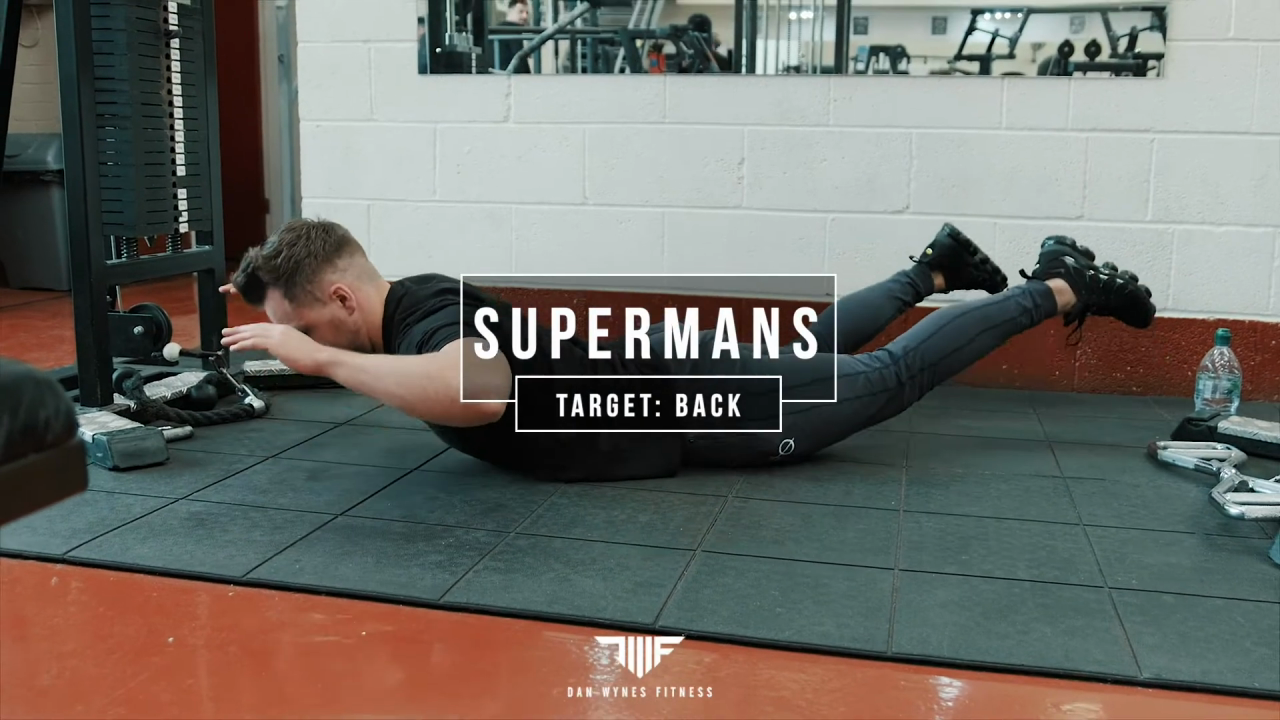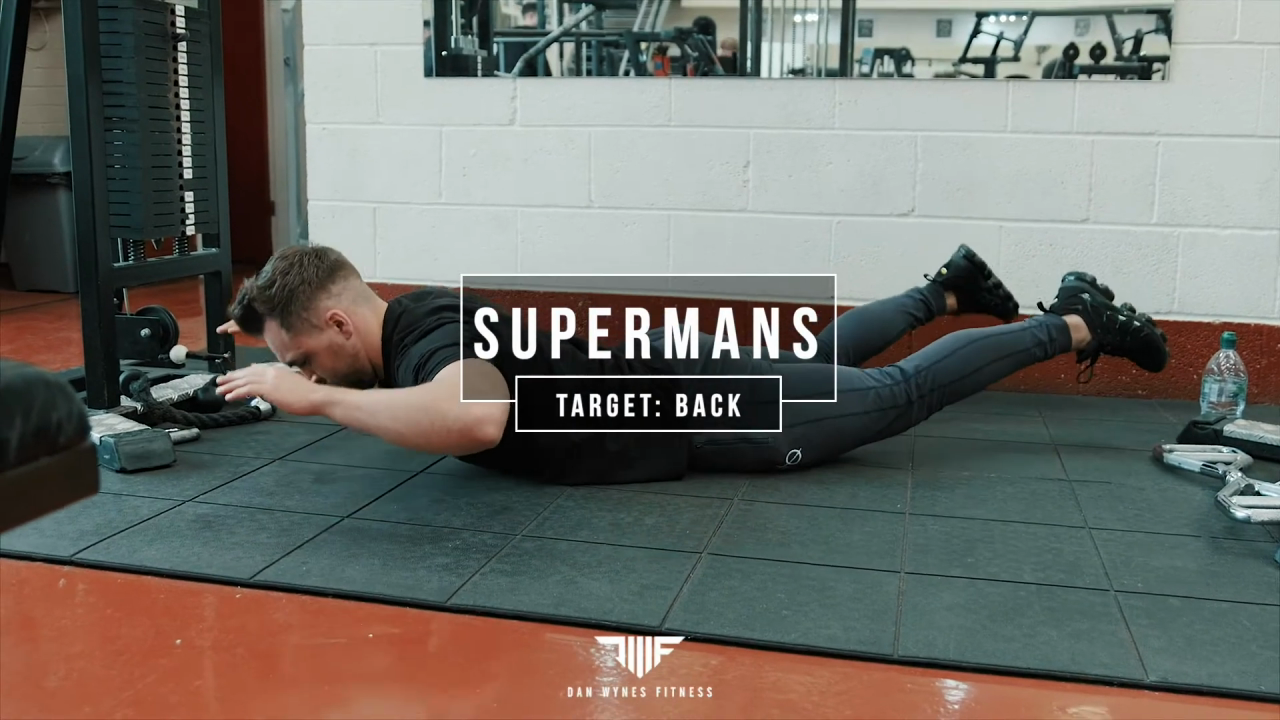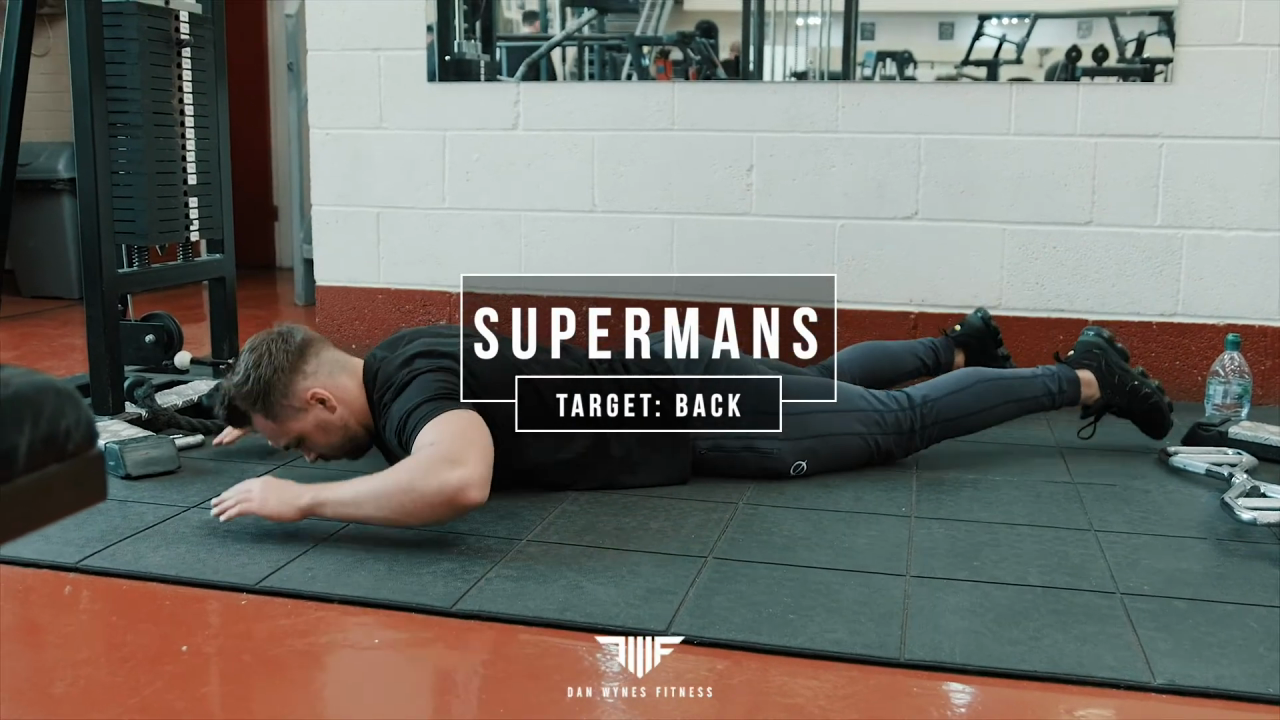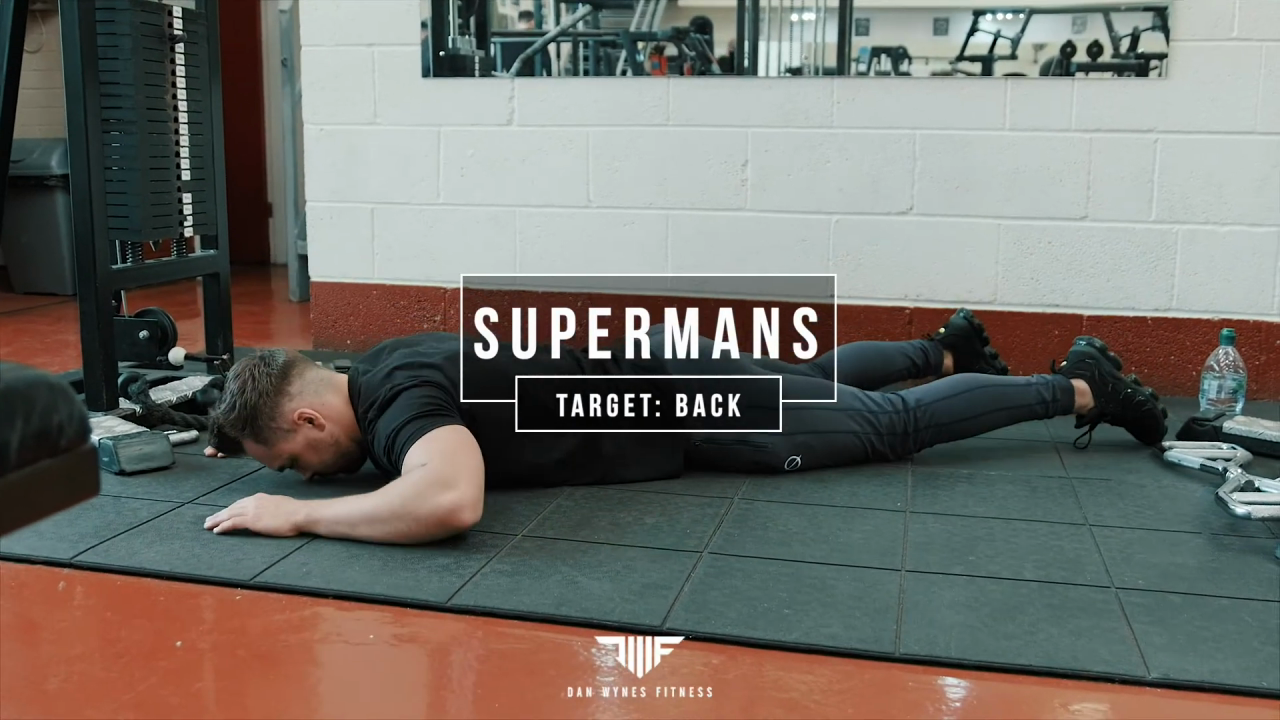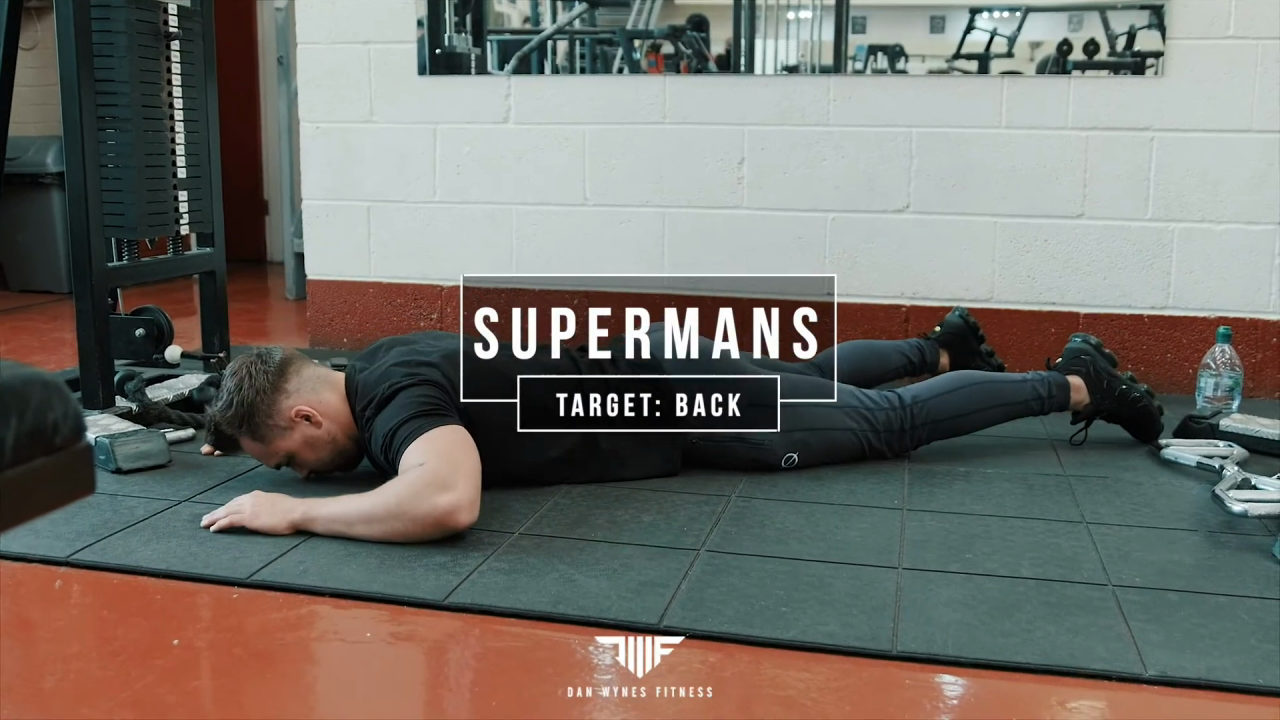
dt=0.3s
person 1, frame 1
left shoulder: (432, 321)
right shoulder: (406, 303)
left elbow: (482, 396)
left wrist: (316, 361)
right wrist: (277, 305)
right hip: (650, 366)
left knee: (887, 381)
right knee: (811, 347)
left ankle: (1058, 287)
right ankle: (934, 268)
person 1, frame 2
left shoulder: (431, 338)
right shoulder: (404, 317)
left elbow: (477, 421)
left wrist: (311, 396)
right wrist: (281, 331)
right hip: (658, 369)
left knee: (896, 395)
right knee: (817, 359)
left ankle: (1074, 324)
right ankle: (946, 287)
person 1, frame 3
left shoulder: (413, 388)
right shoulder: (393, 363)
left elbow: (458, 480)
left wrist: (302, 497)
right wrist: (266, 421)
left hip: (697, 414)
right hip: (662, 374)
left knee: (899, 424)
right knee: (821, 380)
left ankle: (1086, 379)
right ankle: (958, 349)
person 1, frame 4
left shoulder: (398, 406)
right shoulder: (374, 372)
left elbow: (448, 502)
left wrist: (297, 516)
right wrist: (257, 426)
right hip: (652, 370)
left knee: (888, 425)
right knee: (815, 381)
left ankle: (1080, 388)
right ankle: (945, 349)
person 1, frame 5
left shoulder: (396, 400)
right shoulder: (373, 369)
left elbow: (447, 503)
left wrist: (294, 510)
right wrist: (250, 434)
right hip: (650, 369)
left knee: (888, 423)
right knee: (807, 377)
left ankle: (1077, 383)
right ankle: (942, 347)
